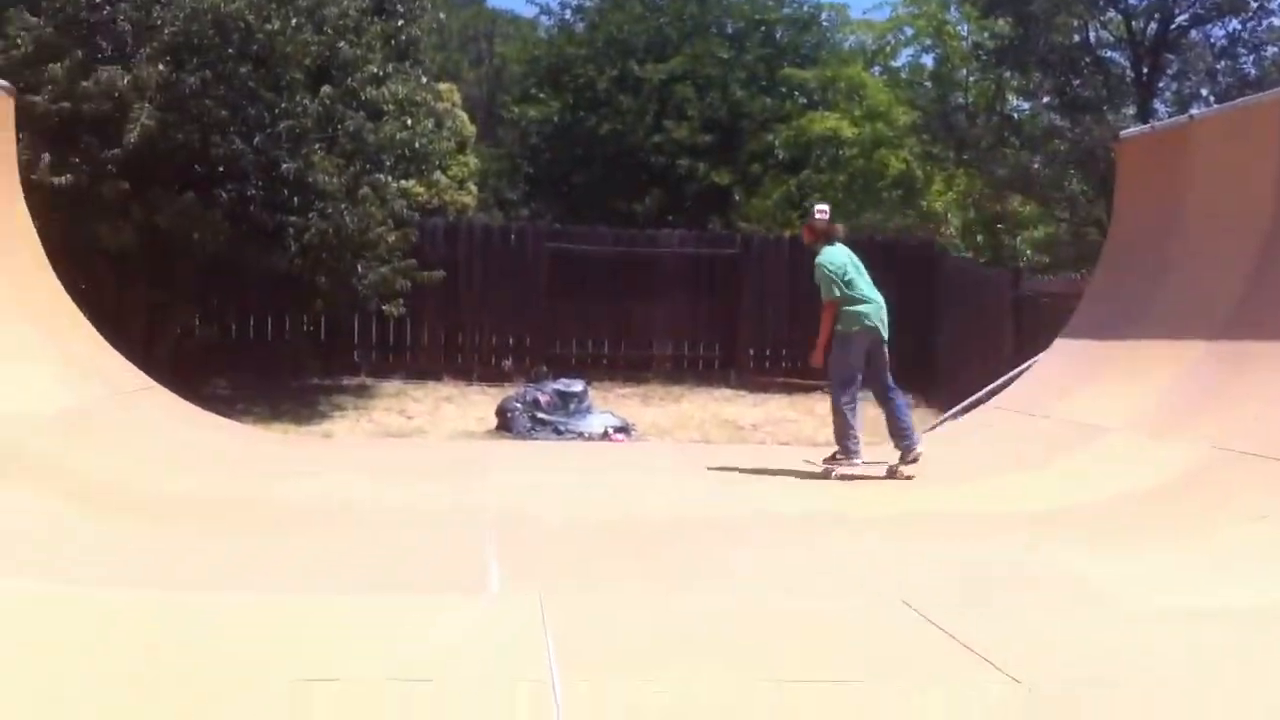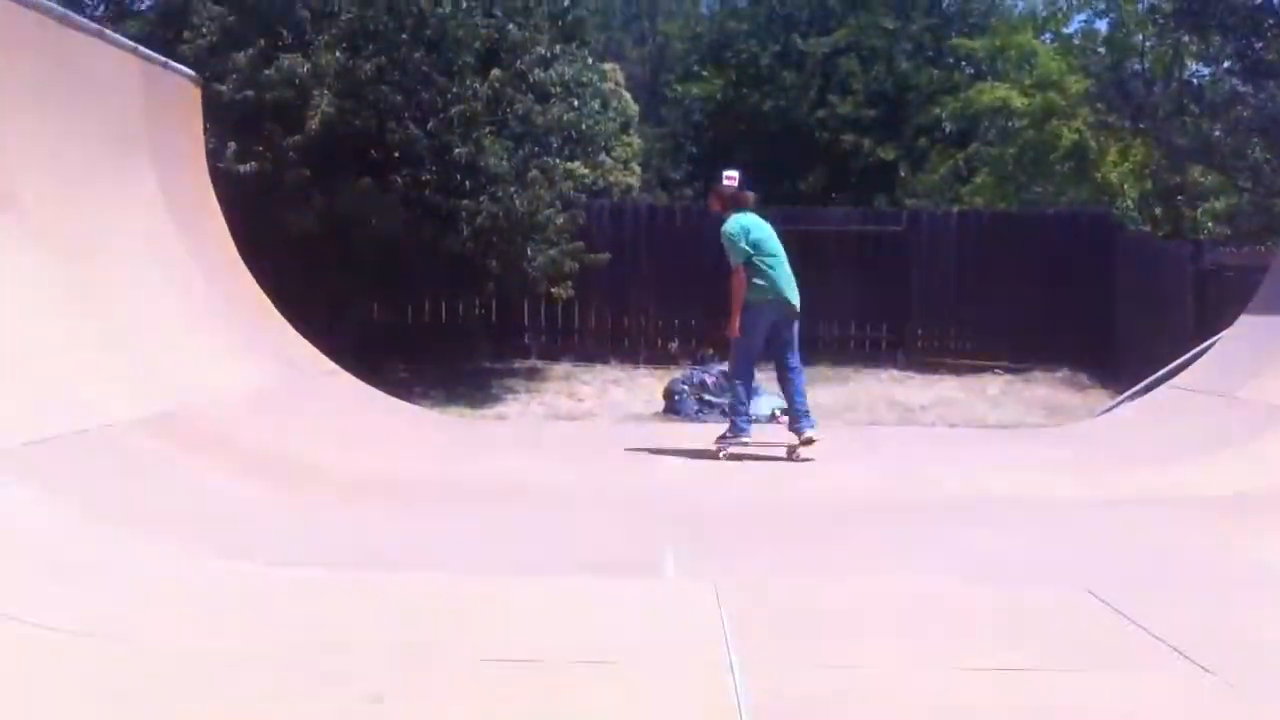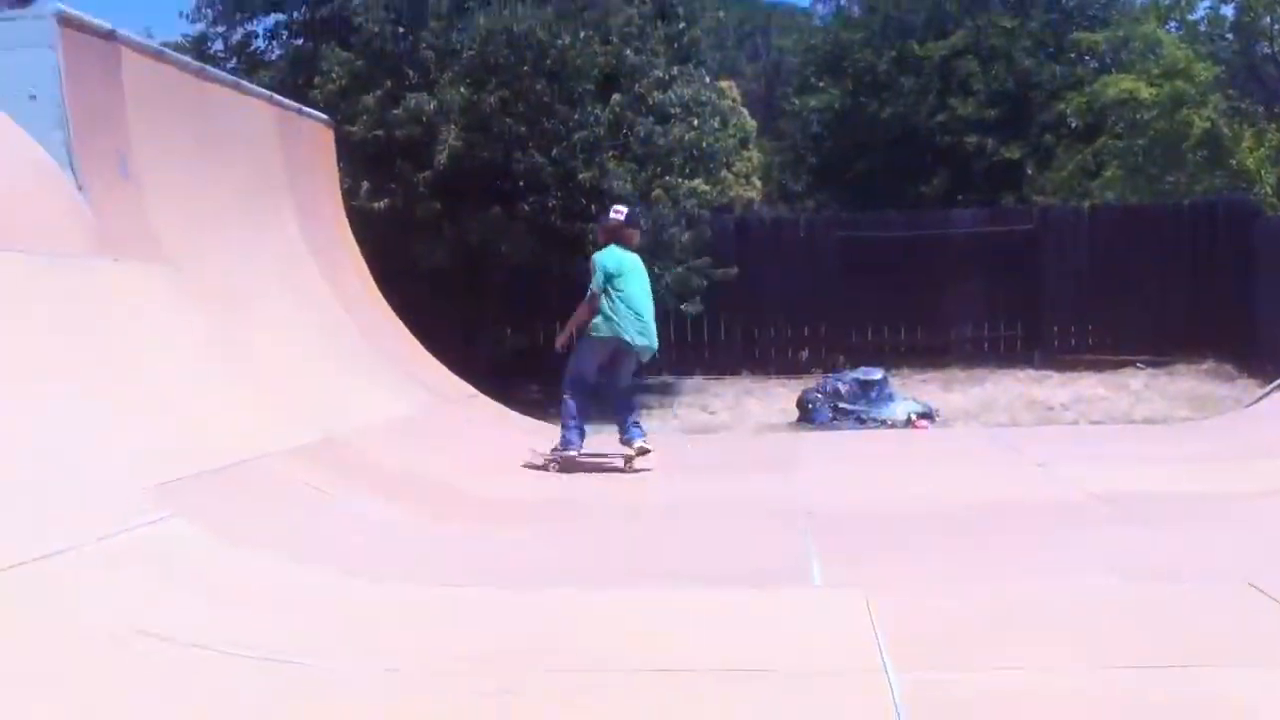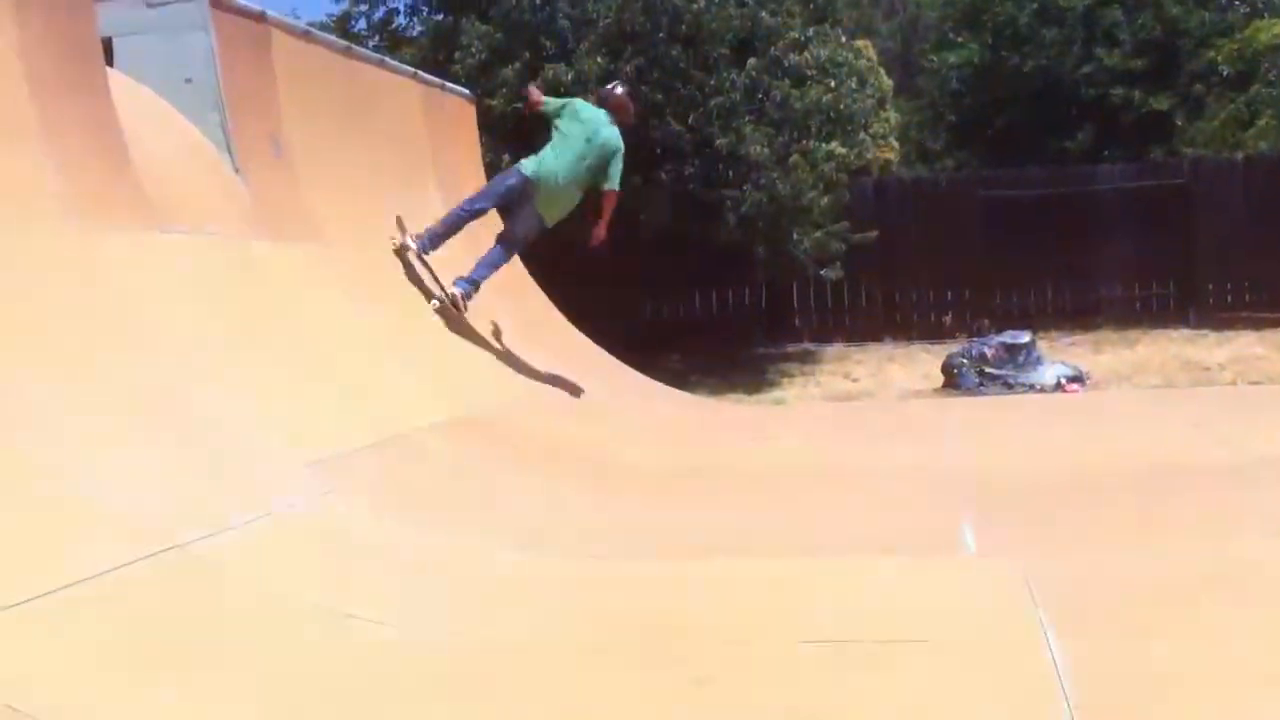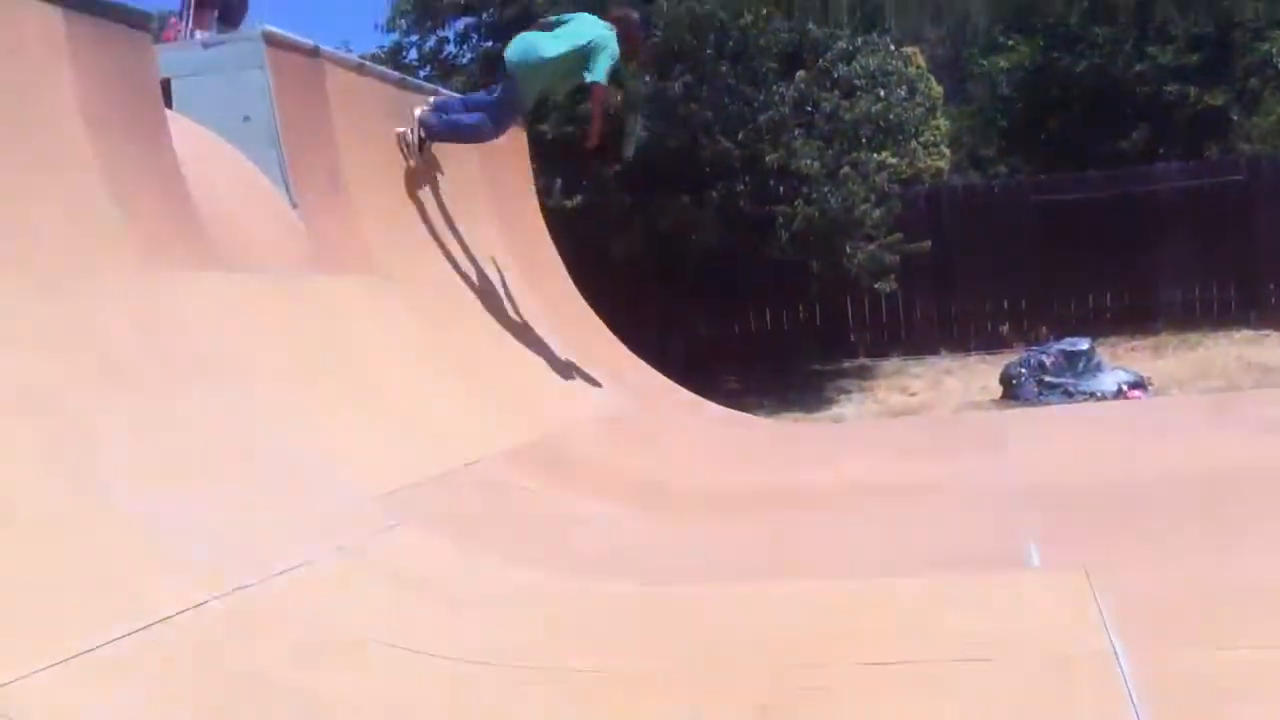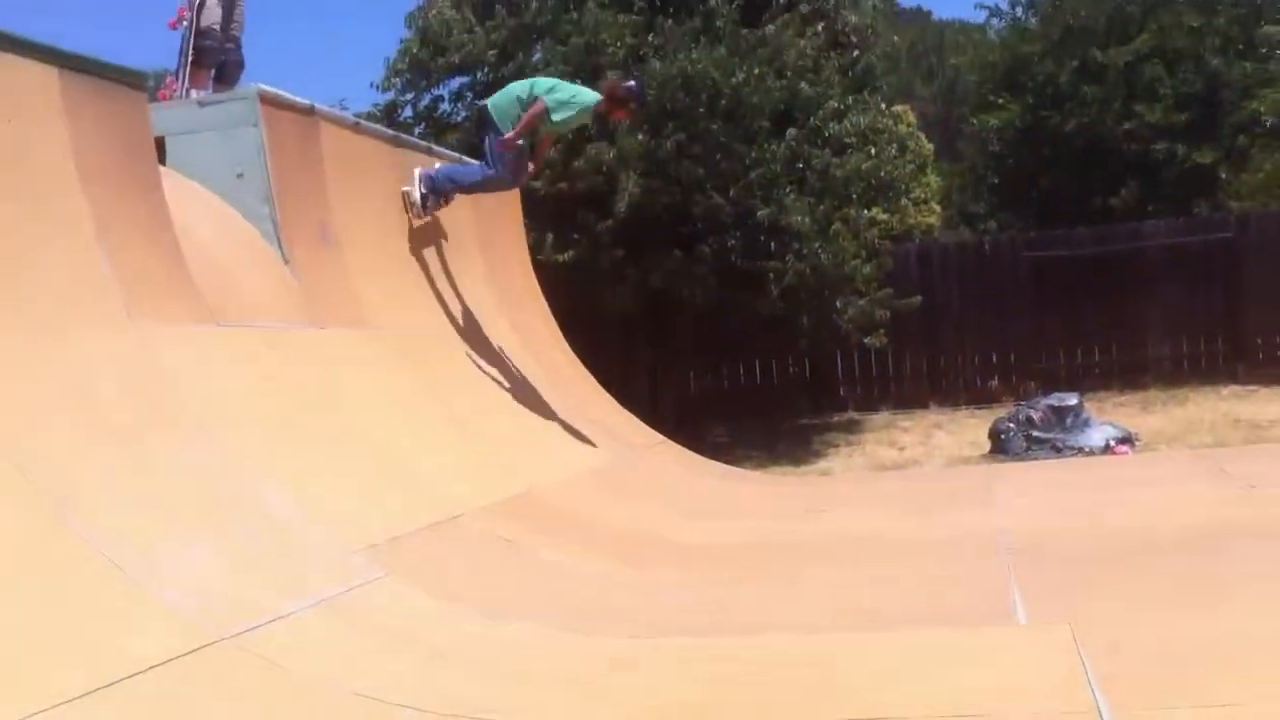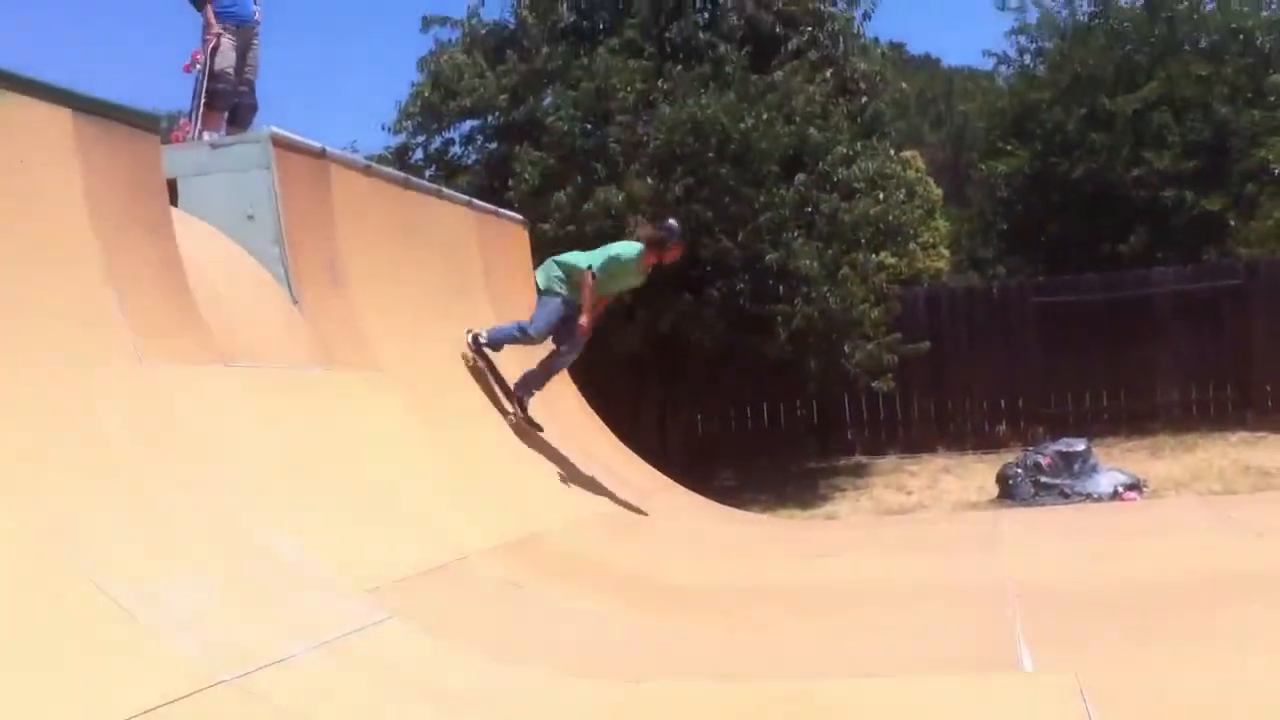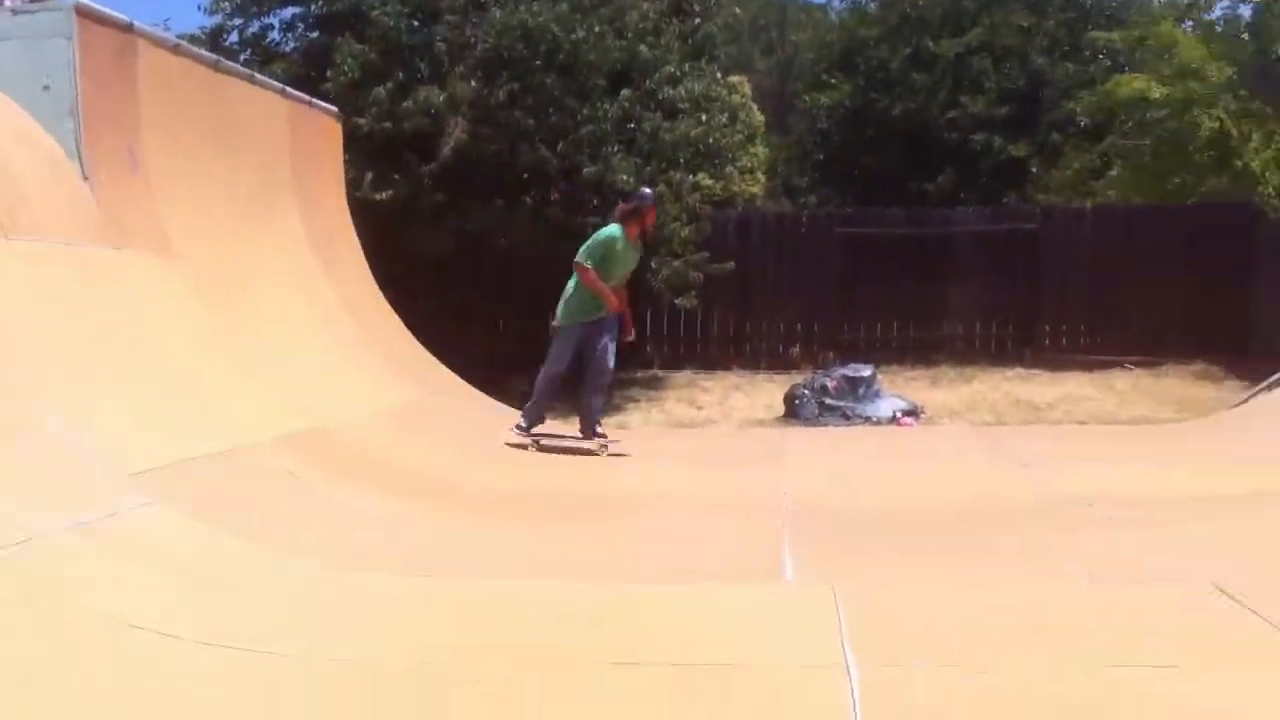
dt=0.3s
person 1, frame 1
left shoulder: (824, 261)
right shoulder: (840, 250)
left elbow: (830, 306)
left wrist: (819, 347)
left hip: (854, 325)
right hip: (876, 320)
left knee: (843, 389)
right knee: (885, 387)
left ankle: (849, 449)
right ankle: (909, 444)
person 1, frame 2
left shoulder: (731, 227)
right shoulder: (753, 220)
left elbow: (739, 273)
left wrist: (735, 317)
left hip: (761, 297)
right hip: (788, 296)
left knee: (741, 365)
right knee: (789, 365)
left ankle: (740, 428)
right ankle: (803, 426)
person 1, frame 3
left shoulder: (603, 258)
right shoulder: (635, 262)
left elbow: (592, 301)
left wrist: (566, 331)
left hip: (607, 329)
right hip: (640, 337)
left knee: (575, 386)
right knee: (619, 388)
left ankle: (570, 441)
right ankle: (635, 436)
person 1, frame 4
left shoulder: (578, 107)
right shoulder: (616, 143)
left elbow: (537, 102)
right elbow: (611, 189)
left wrist: (531, 90)
right wrist: (603, 224)
left hip: (533, 173)
right hip: (554, 198)
left knee: (473, 206)
right knee: (510, 243)
left ankle: (424, 242)
right ankle: (465, 286)
person 1, frame 5
left shoulder: (587, 19)
right shoulder: (610, 50)
left elbow: (545, 23)
right elbow: (599, 88)
right wrist: (596, 127)
left hip: (520, 46)
right hip: (529, 71)
left knee: (496, 102)
right knee: (492, 126)
left ankle: (441, 105)
right ankle: (427, 123)
person 1, frame 6
left shoulder: (587, 98)
right shoulder: (586, 104)
left elbow: (551, 132)
right elbow: (543, 105)
left wrist: (535, 163)
right wrist: (516, 134)
left hip: (512, 110)
right hip: (509, 110)
left knee: (515, 174)
right knee: (499, 175)
left ankle: (444, 178)
right ankle: (430, 181)
person 1, frame 7
left shoulder: (643, 273)
right shoulder: (625, 254)
right elbow: (590, 273)
left wrist: (590, 316)
right wrist: (585, 315)
left hip: (582, 293)
right hip: (561, 278)
left knee: (570, 350)
right knee: (536, 331)
left ankle: (523, 390)
right ankle: (487, 337)
person 1, frame 8
left shoulder: (636, 247)
right shoulder: (609, 236)
right elbow: (581, 267)
left wrist: (627, 320)
right wrist: (606, 295)
left hip: (605, 313)
right hip: (576, 309)
left knee: (603, 367)
right knee: (555, 367)
left ankle: (590, 424)
right ankle: (529, 420)
